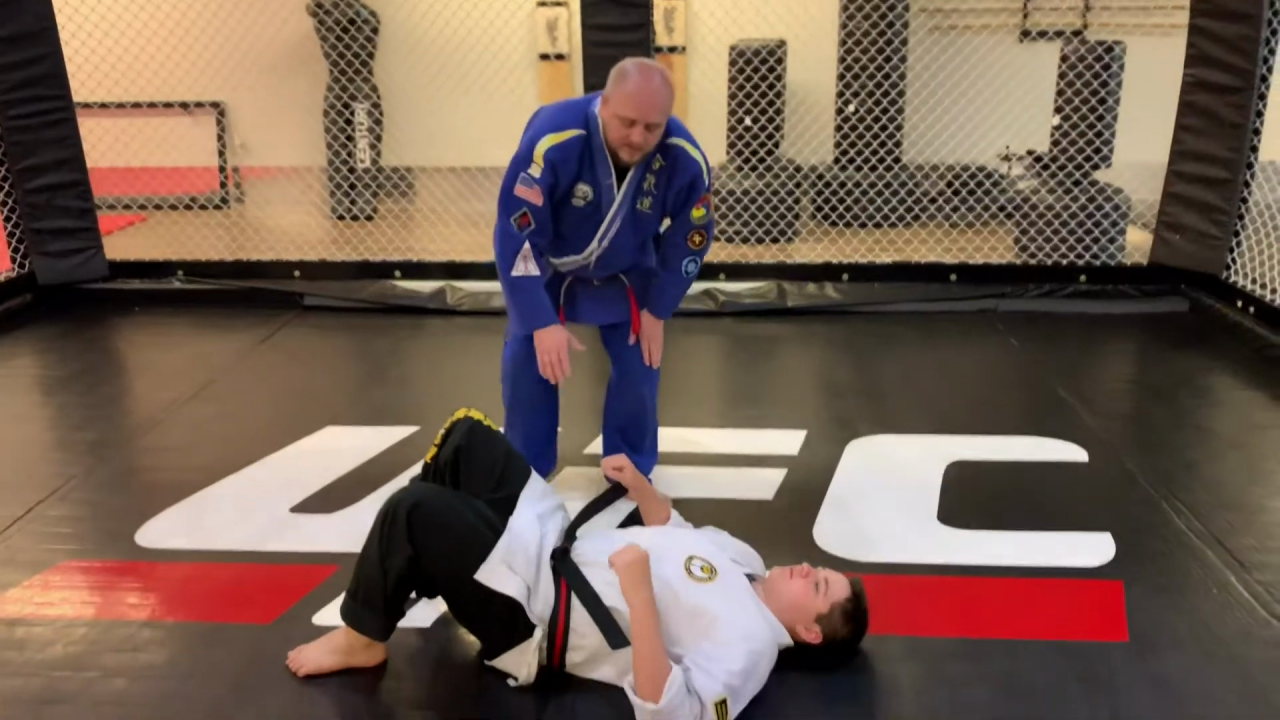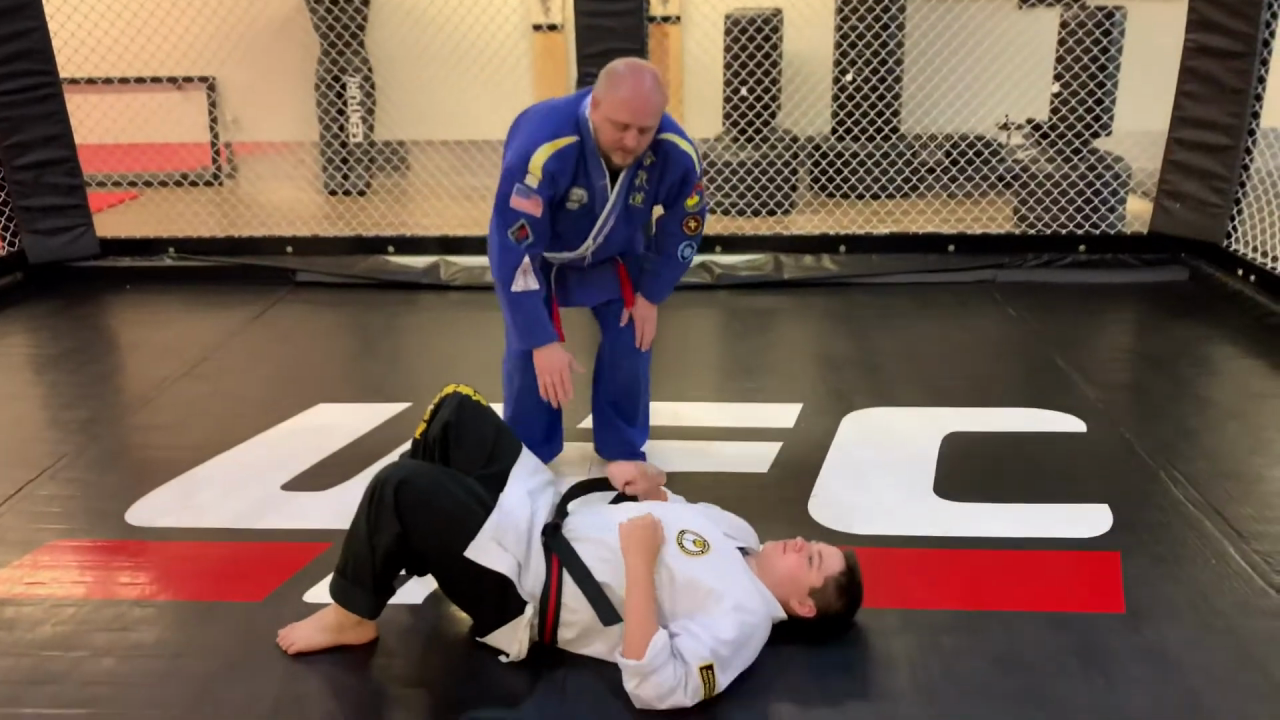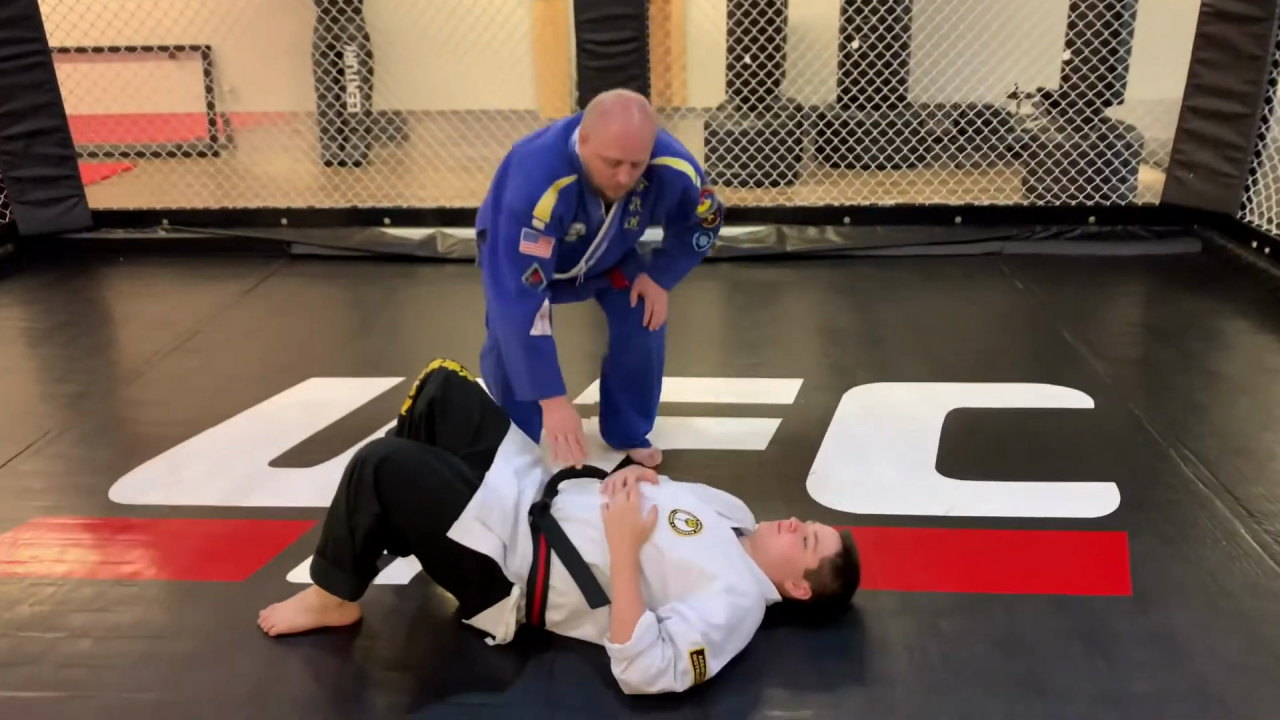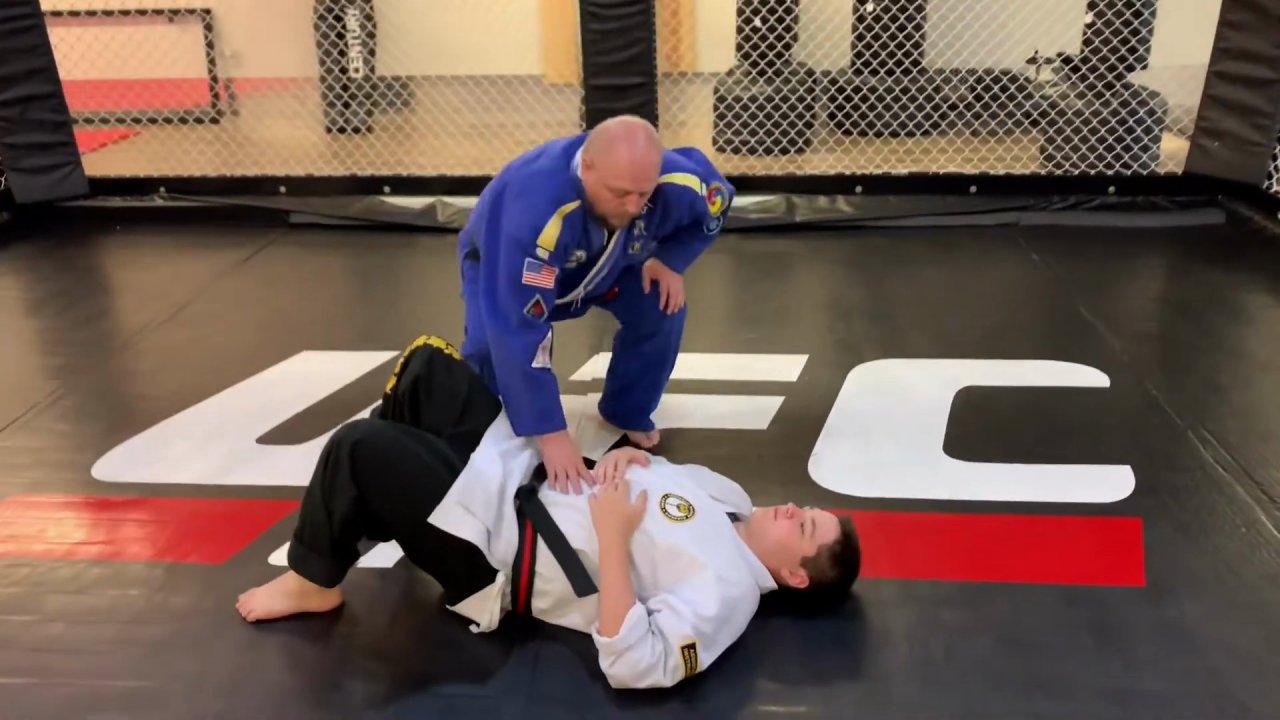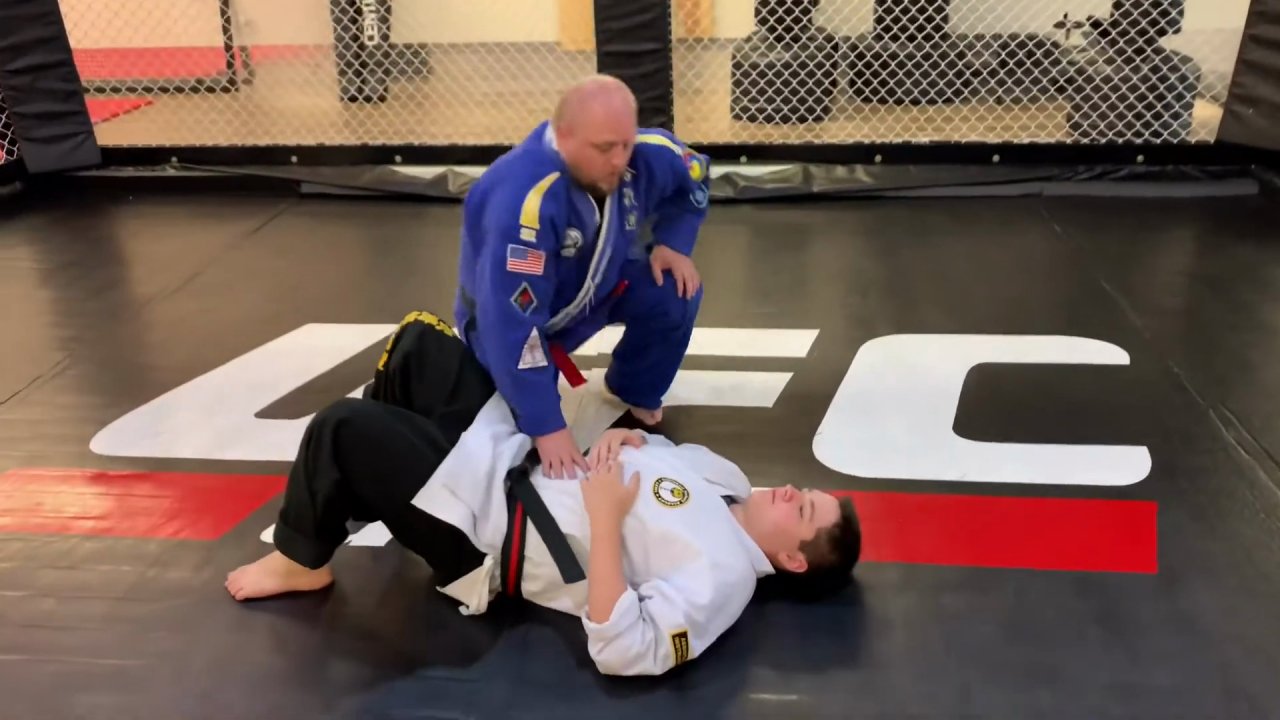
dt=0.3s
person 1, frame 1
left shoulder: (749, 644)
right shoulder: (745, 562)
right elbow: (676, 537)
left wrist: (640, 596)
right wrist: (641, 489)
left hip: (531, 617)
right hip: (558, 543)
left knee: (411, 513)
right knee: (468, 434)
left ankle: (361, 640)
right ankle: (403, 570)
person 1, frame 2
left shoulder: (743, 618)
right shoulder: (740, 535)
left elbow: (654, 685)
right elbow: (672, 511)
left wrist: (640, 563)
right wrist: (645, 479)
left hip: (523, 587)
right hip: (550, 515)
left knee: (399, 487)
right knee: (457, 410)
left ankle: (352, 617)
right ankle: (398, 546)
person 1, frame 3
left shoulder: (735, 602)
right shoulder: (736, 517)
left elbow: (641, 669)
left wrist: (623, 547)
right wrist: (638, 476)
left hip: (507, 571)
right hip: (538, 494)
left knee: (381, 466)
right knee: (444, 386)
left ankle: (334, 598)
right ankle: (386, 524)
person 1, frame 4
left shoulder: (727, 591)
right shoulder: (731, 501)
left elbow: (632, 665)
right elbow: (659, 477)
left wrist: (612, 535)
right wrist: (629, 456)
left hip: (493, 551)
right hip: (523, 475)
left knee: (355, 449)
right knee: (429, 363)
left ankle: (314, 582)
right ankle: (372, 503)
person 1, frame 5
left shoulder: (721, 576)
right shoulder: (729, 482)
left elbow: (621, 652)
right elbow: (661, 456)
left wrist: (603, 518)
right wrist: (625, 438)
left hip: (483, 531)
right hip: (515, 455)
left knee: (340, 428)
right knee: (421, 338)
left ankle: (301, 563)
right ankle: (362, 482)
person 2, frame 1
left shoulder: (685, 160)
right shoulder: (553, 139)
left elbow: (689, 241)
right elbow: (515, 234)
left wrist: (656, 310)
right wrist: (541, 322)
left hip: (626, 277)
right hip: (548, 271)
left knee: (638, 372)
right knee: (527, 366)
person 2, frame 2
left shoulder: (676, 152)
right shoulder: (542, 143)
left elbow: (684, 230)
right elbow: (513, 246)
left wrist: (651, 295)
right wrist: (541, 342)
left hip: (614, 256)
right hip: (539, 254)
left knee: (631, 339)
right knee: (526, 348)
left ankle: (622, 450)
person 2, frame 3
left shoulder: (672, 169)
right shoulder: (536, 182)
left elbow: (703, 221)
right elbow: (523, 294)
left wrist: (659, 277)
right wrist: (553, 400)
left hip: (607, 253)
right hip: (518, 248)
left knee: (642, 323)
right knee: (511, 342)
left ankle: (628, 435)
person 2, frame 4
left shoulder: (671, 183)
right shoulder: (535, 210)
left elbow: (715, 194)
right elbow: (521, 329)
left wrist: (670, 261)
right wrist: (550, 432)
right hip: (502, 266)
left knee: (660, 310)
right knee: (487, 348)
left ankle: (627, 412)
person 2, frame 5
left shoulder: (646, 154)
right shoulder: (519, 202)
left elbow: (694, 171)
right elbow: (512, 325)
left wrist: (673, 244)
right wrist: (546, 428)
right hip: (504, 305)
left knee: (676, 293)
left ankle: (634, 388)
